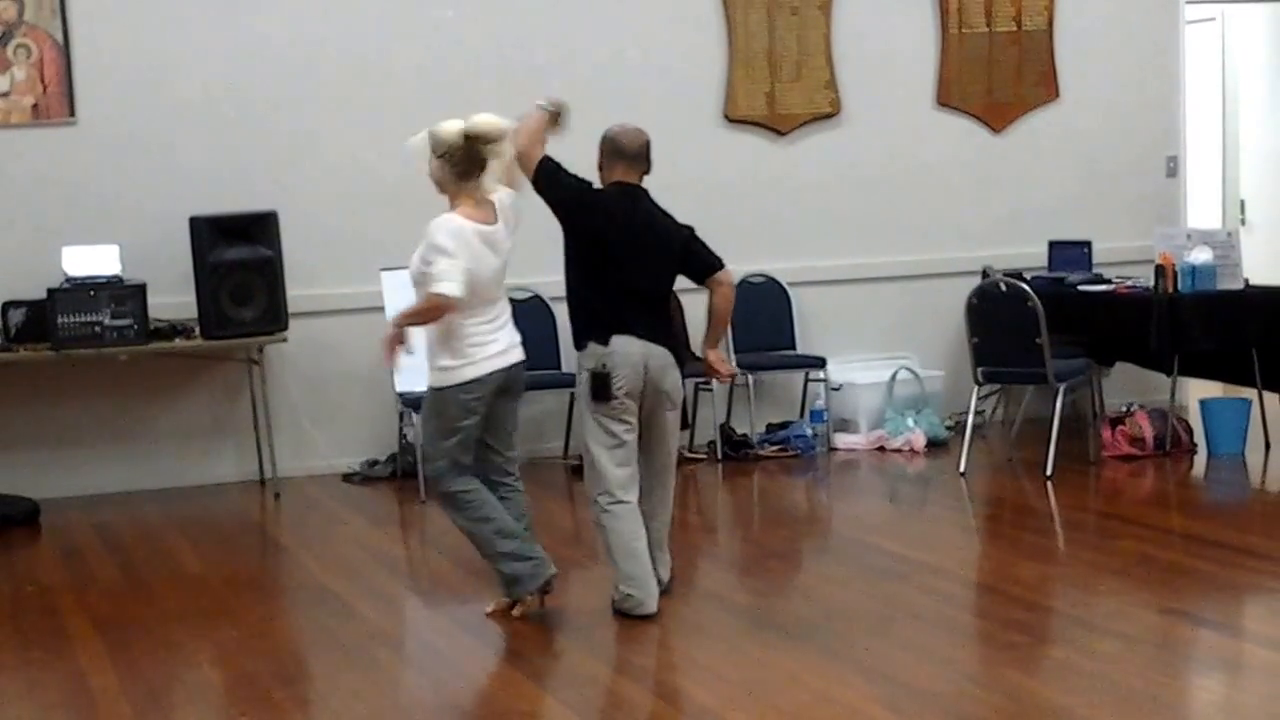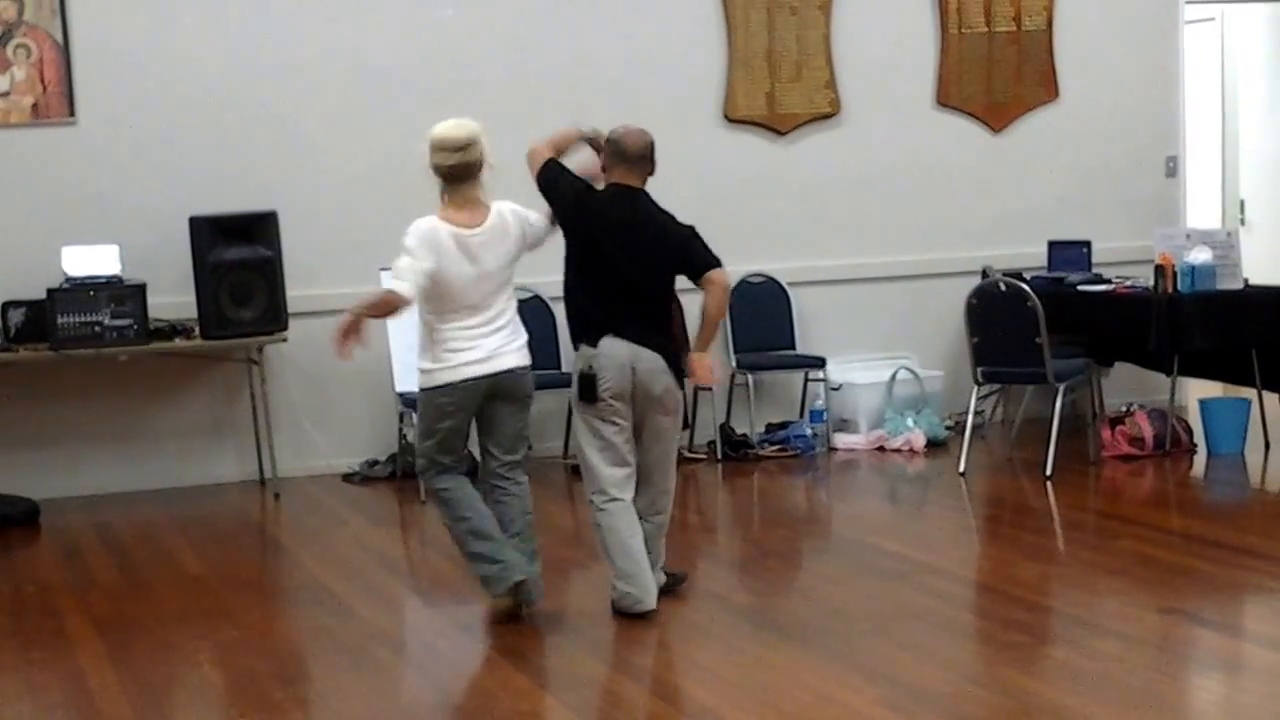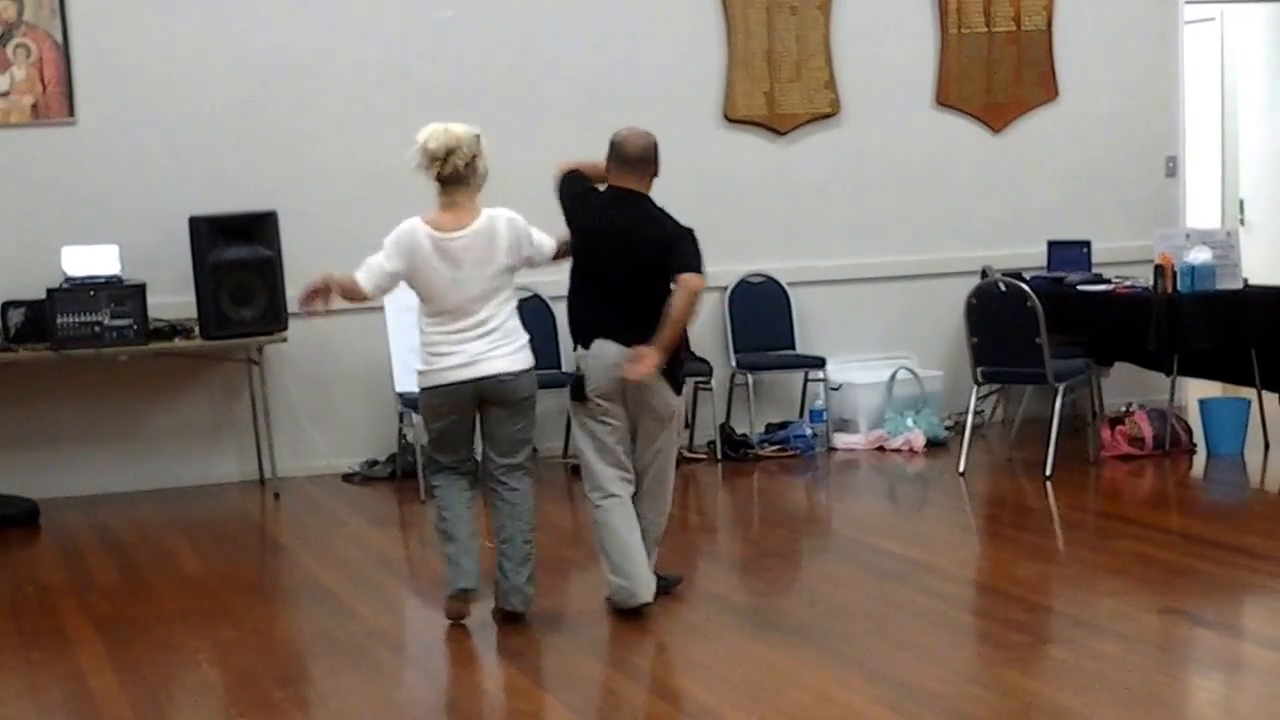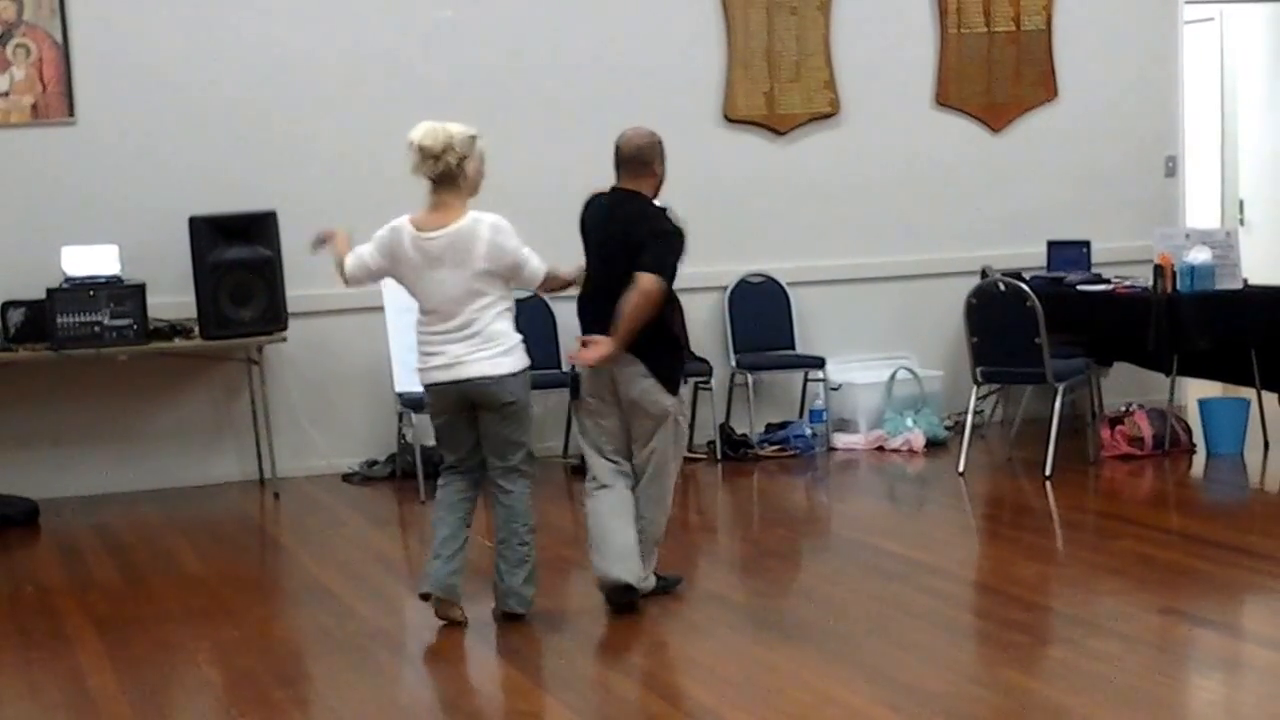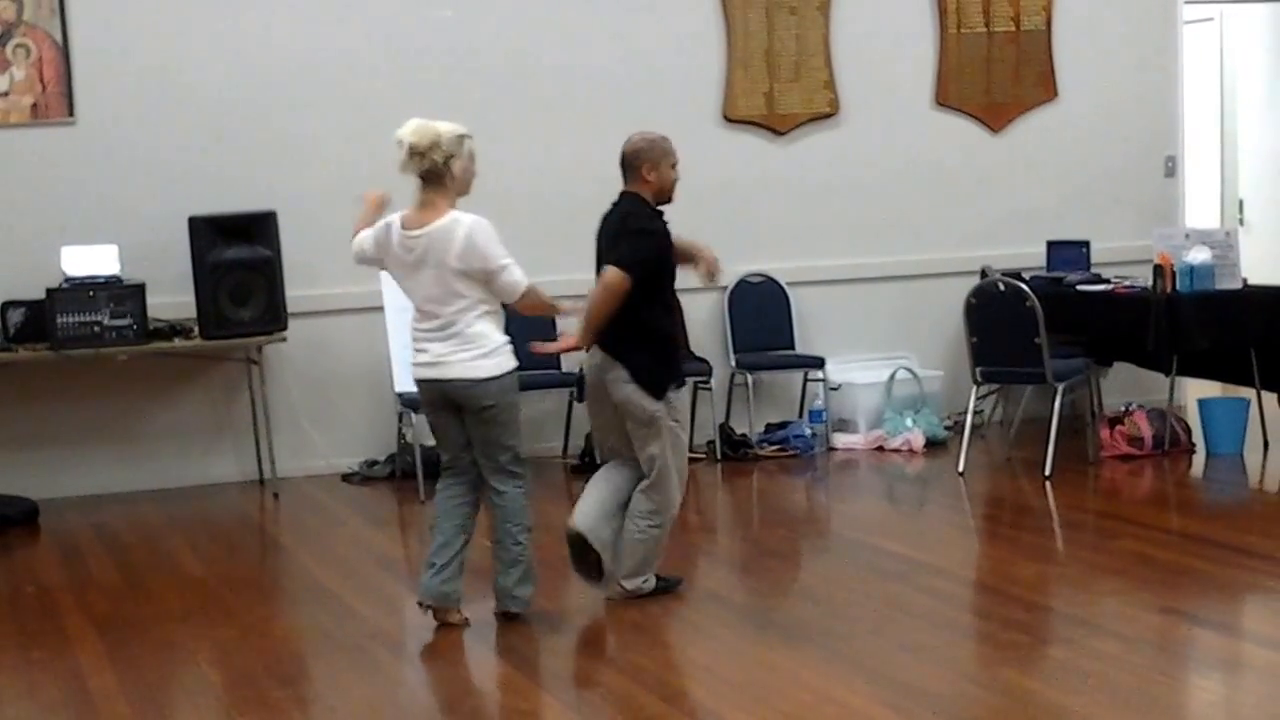
dt=0.1s
person 1, frame 1
left shoulder: (447, 230)
right shoulder: (499, 207)
left elbow: (446, 300)
right elbow: (508, 185)
left wrist: (401, 323)
left hip: (464, 373)
right hip: (506, 362)
left knee: (451, 475)
right knee: (499, 469)
left ankle: (529, 570)
right ankle: (525, 581)
person 1, frame 2
left shoulder: (425, 233)
right shoulder: (509, 218)
left elbow: (395, 300)
right elbow: (547, 224)
left wrist: (356, 317)
left hip: (452, 375)
right hip: (513, 365)
left knee: (442, 472)
right knee: (508, 472)
left ankle: (502, 571)
right ankle: (519, 579)
person 1, frame 3
left shoulder: (412, 236)
right shoulder: (504, 224)
left elbow: (362, 288)
right elbow: (553, 251)
left wrist: (324, 285)
left hip: (445, 377)
right hip: (510, 369)
left knee: (449, 472)
right knee: (510, 475)
left ankle: (462, 578)
right ankle: (514, 593)
person 1, frame 4
left shoulder: (399, 234)
right shoulder: (489, 228)
left elbow: (351, 270)
right elbow: (542, 281)
left wrist: (338, 240)
right wrist: (577, 278)
left hip: (441, 376)
right hip: (501, 372)
left knee: (458, 473)
right knee: (509, 476)
left ankle: (442, 579)
right ankle: (514, 594)
person 1, frame 5
left shoulder: (394, 230)
right shoulder: (471, 229)
left elbow: (361, 249)
right elbow: (518, 293)
left wrist: (371, 210)
right wrist: (560, 313)
left hip: (431, 373)
right hip: (483, 372)
left knee: (458, 475)
right knee: (505, 476)
left ankle: (439, 590)
right ankle: (512, 594)
person 2, frame 1
left shoulder: (582, 207)
right shoulder: (669, 228)
left elbow: (524, 150)
right elbow: (723, 284)
left wrist: (545, 111)
right wrist: (714, 346)
left hip: (606, 357)
right hip: (661, 356)
left knee: (614, 485)
right knee: (655, 480)
left ankle: (637, 592)
right ankle: (651, 574)
person 2, frame 2
left shoulder: (582, 207)
right shoulder: (671, 229)
left elbow: (539, 155)
right elbow: (717, 284)
left wrist: (580, 135)
right wrist: (699, 351)
left hip: (599, 360)
right hip: (657, 360)
left knee: (611, 486)
right knee: (656, 482)
left ankle: (636, 592)
right ankle: (650, 576)
person 2, frame 3
left shoulder: (585, 204)
right shoulder: (669, 231)
left elbow: (569, 173)
right elbow: (689, 288)
left wrist: (605, 170)
right wrist: (659, 351)
left hip: (598, 362)
right hip: (648, 367)
left knee: (608, 483)
right knee: (652, 479)
left ankle: (630, 587)
right ankle: (640, 578)
person 2, frame 4
left shoulder: (598, 210)
right shoulder: (661, 229)
right elbow: (647, 289)
right wrist: (617, 342)
left hip: (597, 365)
right hip: (648, 367)
left knee: (606, 477)
right knee: (653, 481)
left ankle: (619, 572)
right ankle: (638, 575)
person 2, frame 5
left shoulder: (626, 218)
right shoulder: (645, 228)
right elbow: (613, 282)
left wrist: (695, 253)
right wrist: (585, 336)
left hip: (608, 366)
right hip: (644, 372)
left knee: (625, 460)
right knee: (663, 478)
left ankle: (588, 526)
right ankle: (631, 578)
